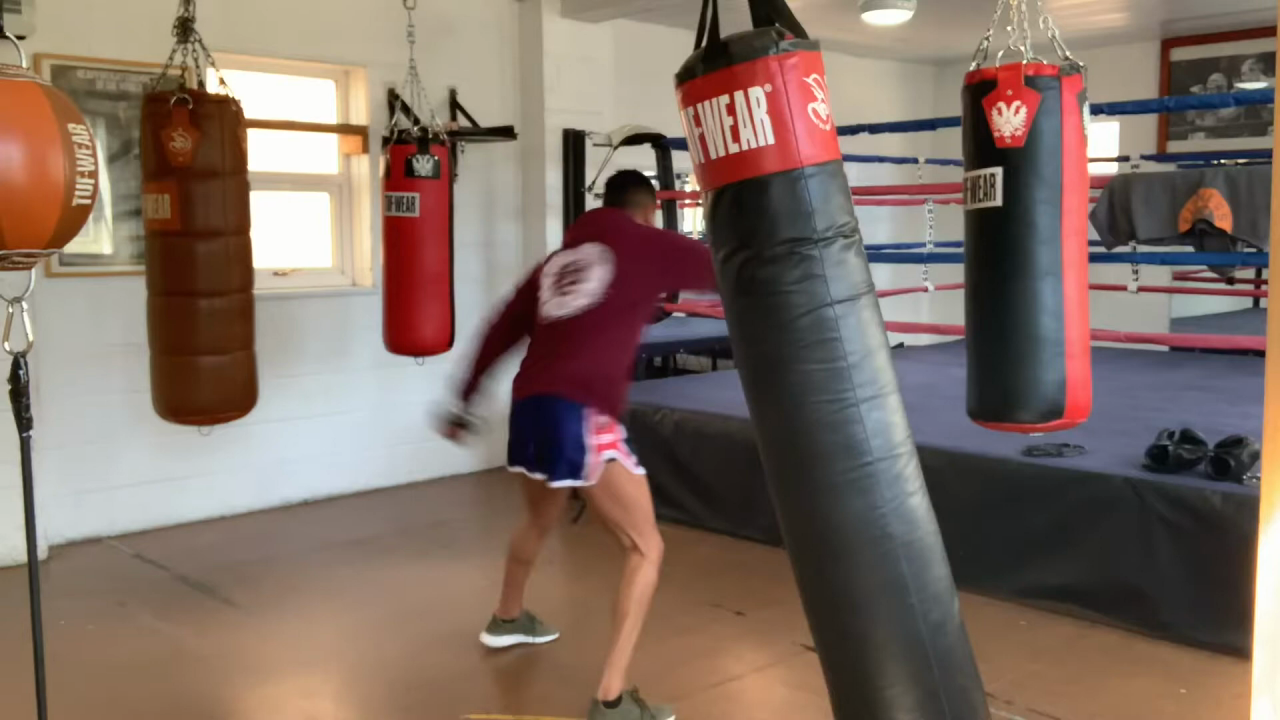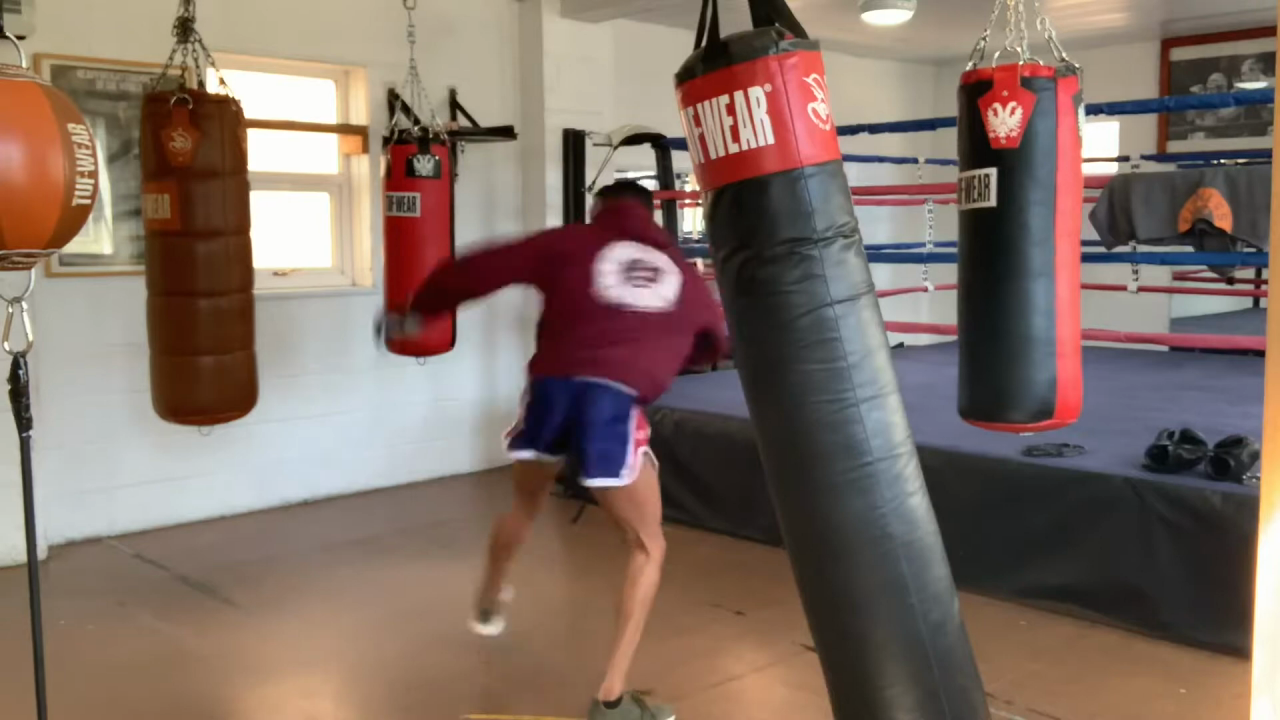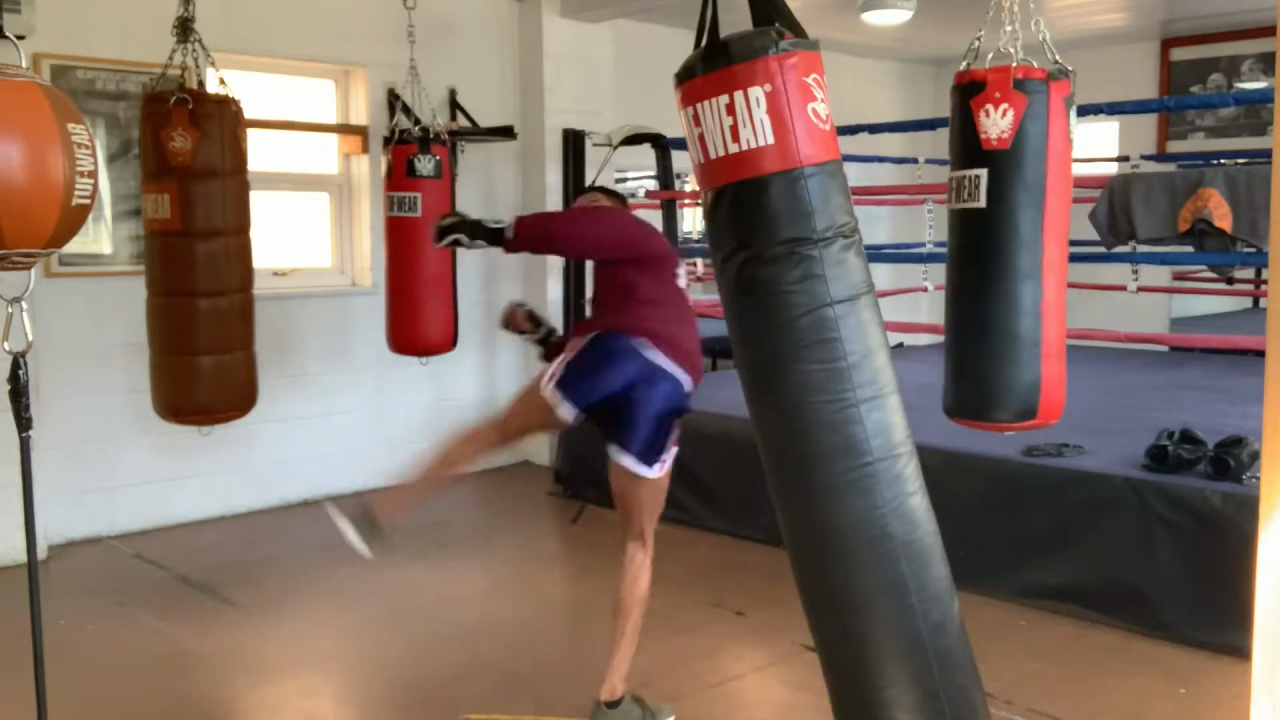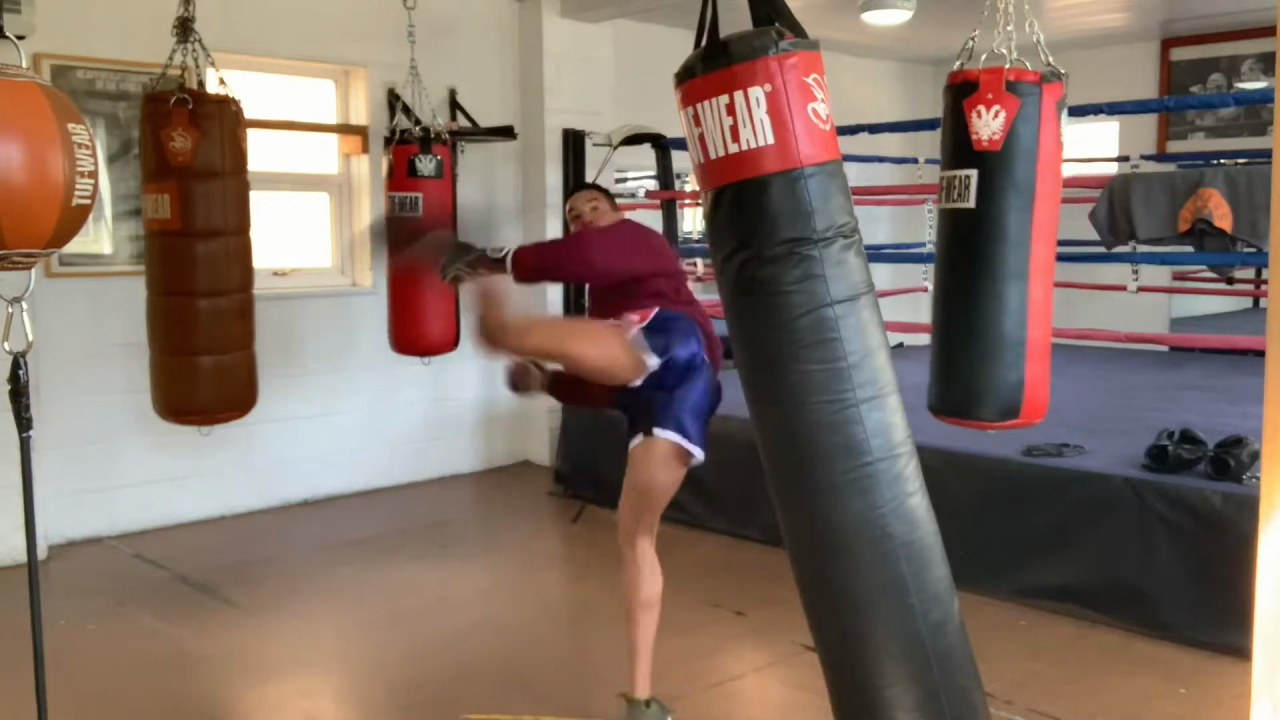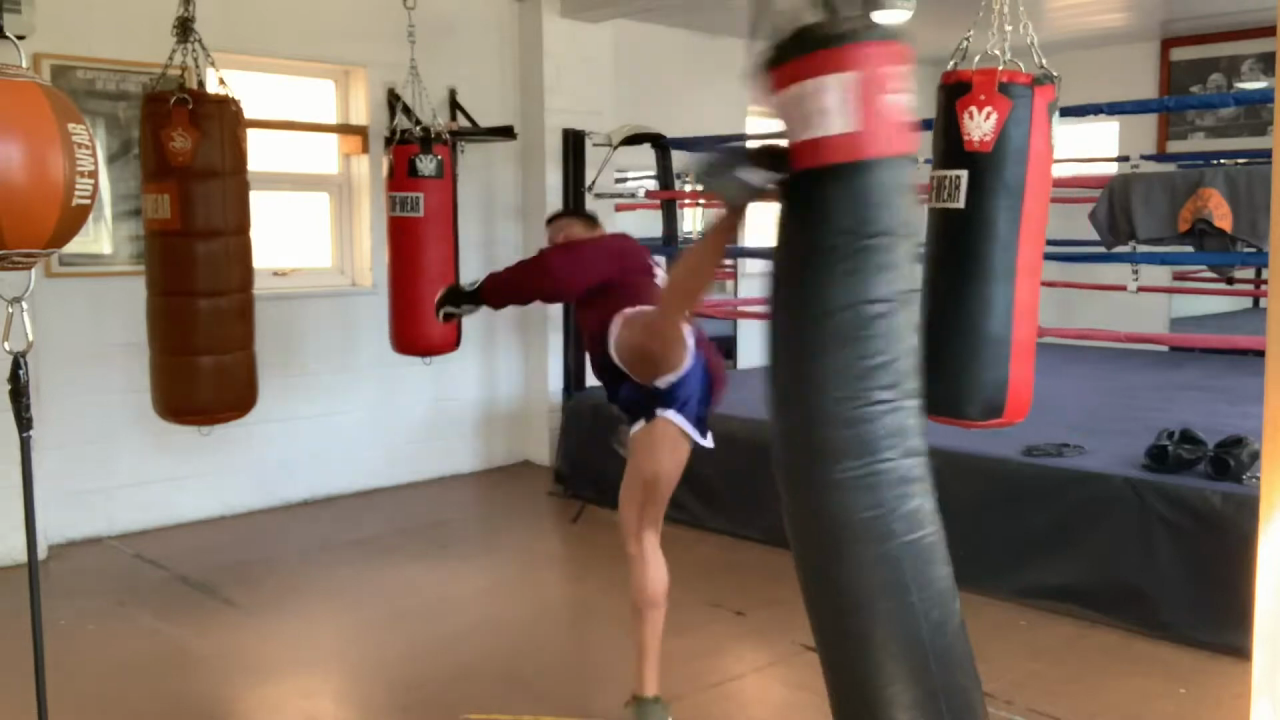
dt=0.1s
person 1, frame 1
left shoulder: (560, 257)
right shoulder: (645, 250)
left elbow: (501, 331)
right elbow: (702, 267)
left wrist: (465, 399)
left hip: (532, 409)
right hip: (582, 419)
left knee: (539, 522)
right knee: (645, 550)
left ankle: (507, 619)
person 1, frame 2
left shoulder: (571, 243)
right shoulder: (683, 273)
left elbow: (480, 268)
right elbow: (713, 346)
left wrist: (417, 308)
left hip: (553, 392)
right hip: (613, 408)
left knee: (525, 506)
right knee: (647, 551)
left ankle: (488, 604)
person 1, frame 3
left shoulder: (636, 239)
right shoulder: (652, 271)
left elbow: (585, 230)
left wrist: (495, 232)
right wrist: (546, 336)
left hip: (615, 355)
right hip: (669, 392)
left knee: (492, 432)
right knee: (639, 543)
left ankle: (382, 511)
person 1, frame 4
left shoulder: (632, 241)
left elbow: (595, 257)
right elbow: (606, 393)
left wrist: (502, 260)
right wrist: (548, 382)
left hip: (661, 333)
right hip: (689, 393)
left knee: (510, 333)
right knee: (636, 538)
person 1, frame 5
left shoulder: (599, 253)
left elbow: (554, 277)
right elbow: (714, 375)
left wrist: (479, 292)
left hip: (645, 329)
right hip: (681, 388)
left knee: (657, 333)
right knee: (640, 532)
left ankle: (733, 199)
